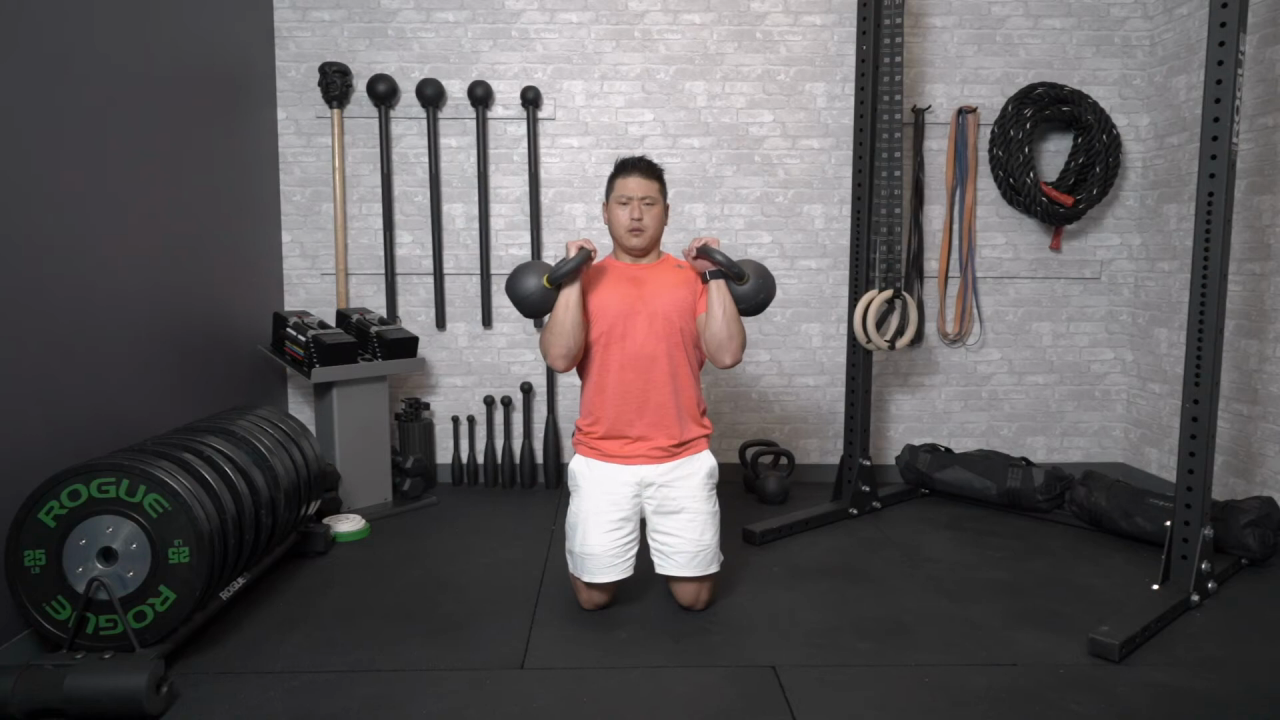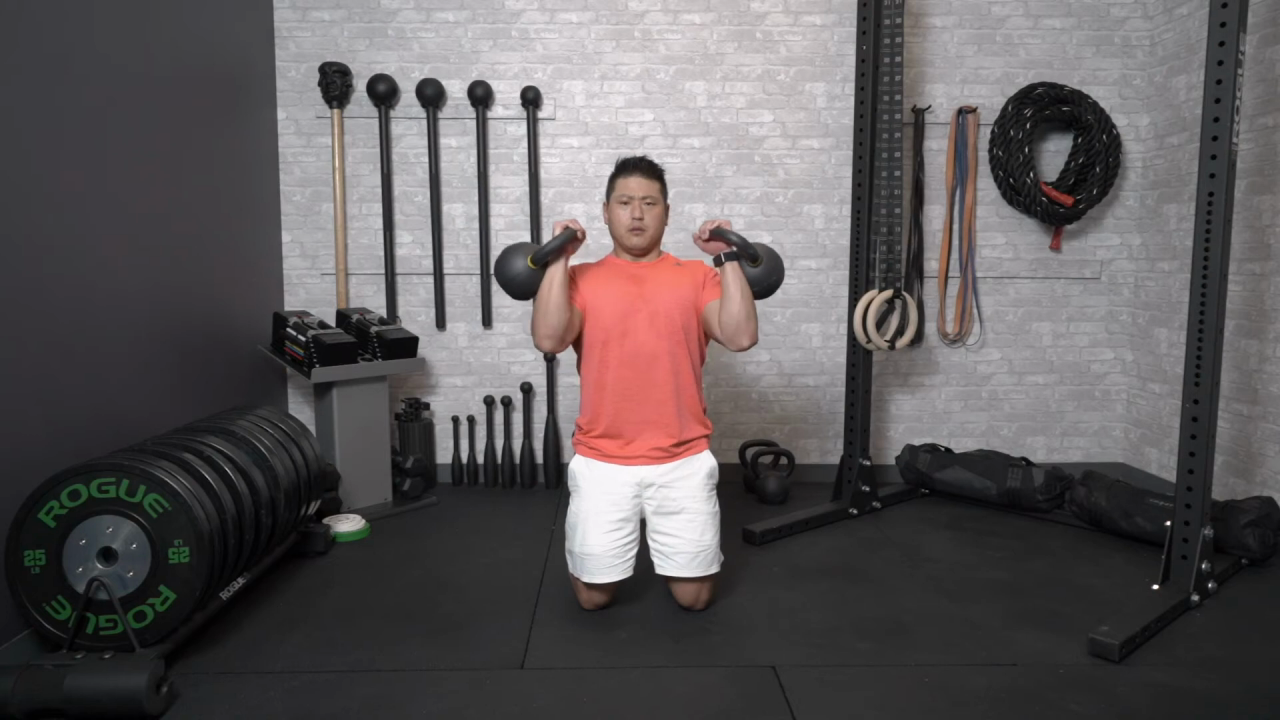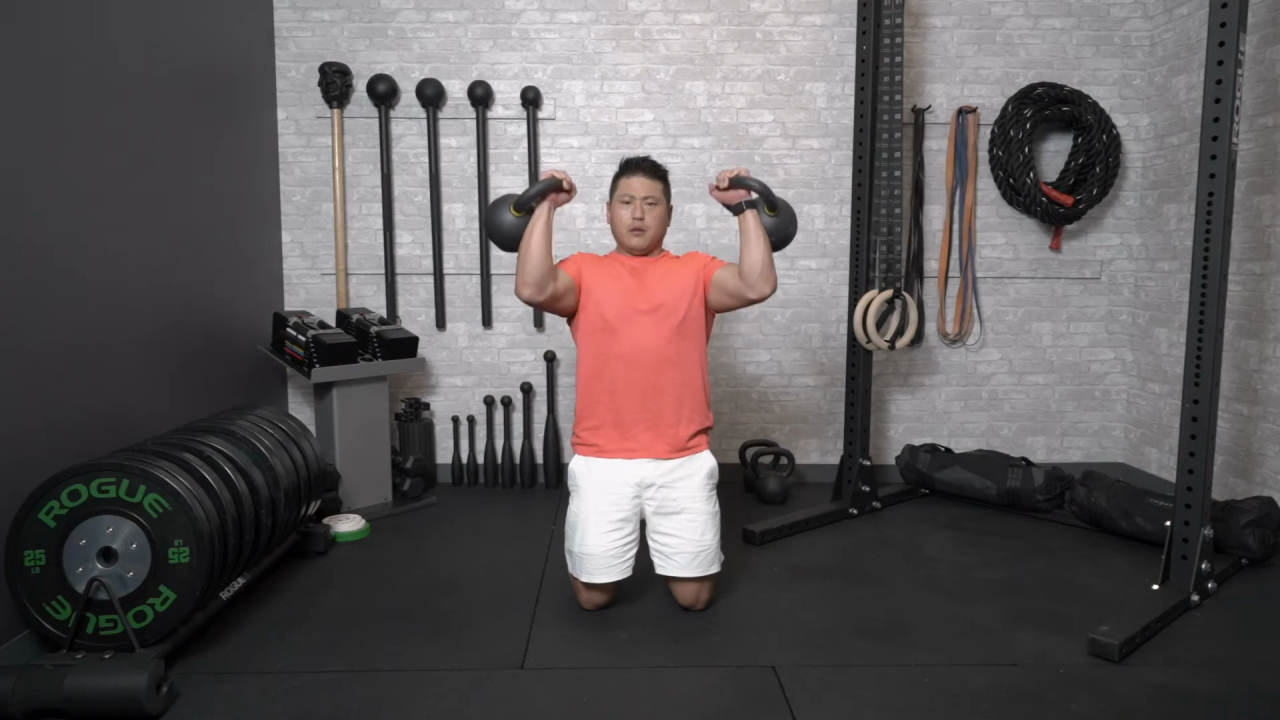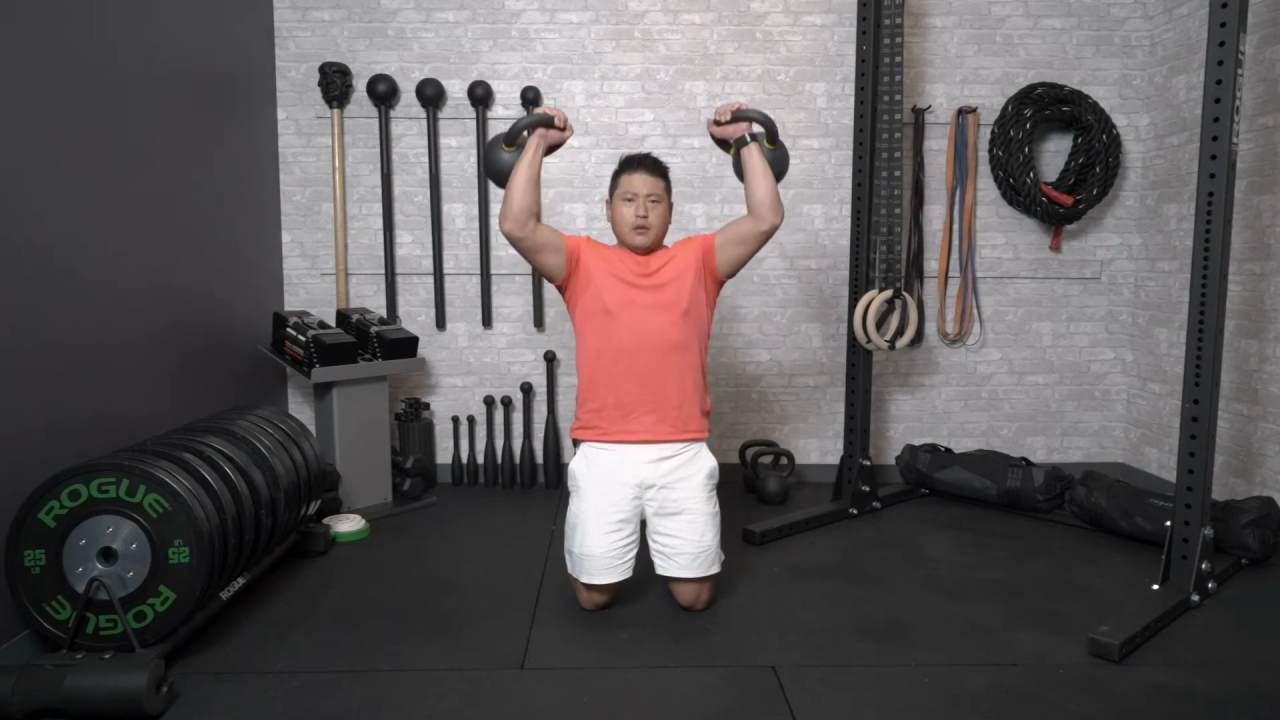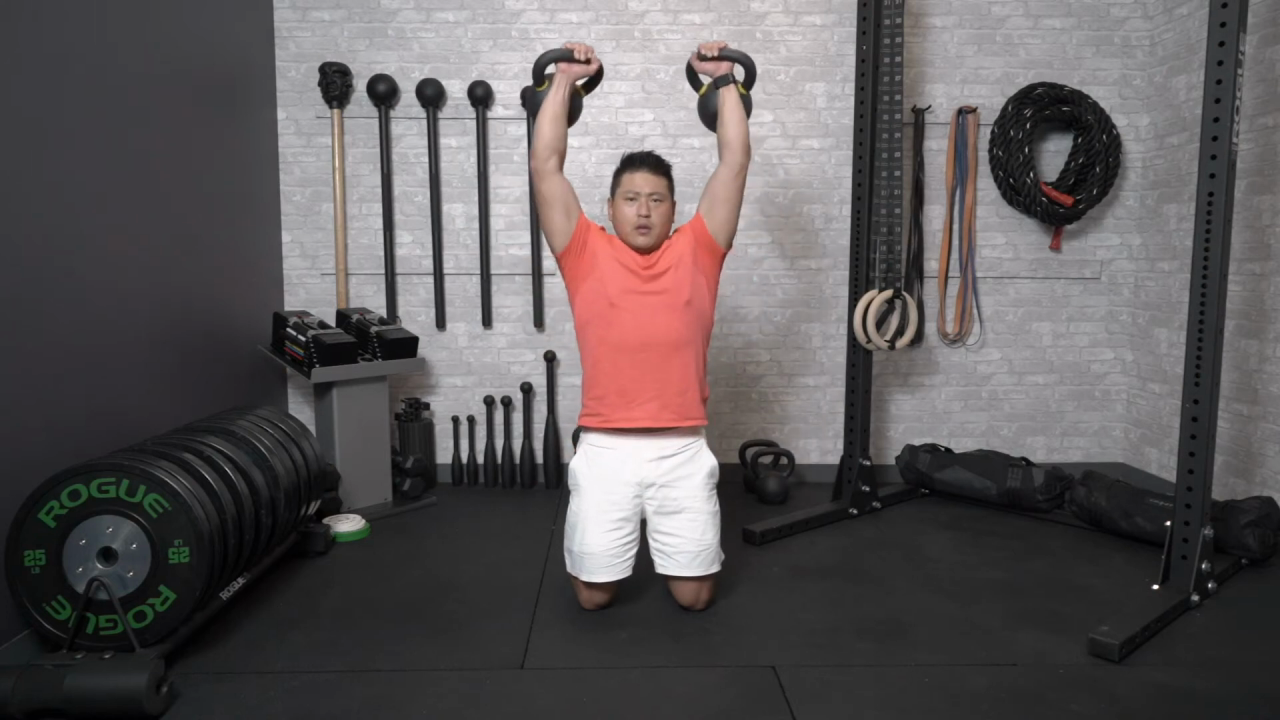
dt=0.7s
person 1, frame 1
left shoulder: (693, 277)
right shoulder: (583, 279)
left elbow: (727, 354)
right elbow: (559, 357)
left wrist: (714, 274)
right wrist: (572, 277)
left hip: (683, 460)
right hip: (602, 461)
left knee: (694, 595)
right knee: (594, 595)
left ankle: (666, 544)
person 1, frame 2
left shoulder: (696, 276)
right shoulder: (582, 278)
left elbow: (742, 336)
right elbow: (548, 339)
left wrist: (727, 257)
right wrist: (558, 258)
left hip: (683, 461)
right hip: (602, 462)
left knee: (694, 594)
right knee: (594, 593)
left ankle: (666, 545)
right ankle: (606, 549)
person 1, frame 3
left shoulder: (696, 270)
right shoulder: (584, 270)
left elbow: (758, 285)
right elbow: (532, 289)
left wrist: (744, 206)
right wrist: (545, 207)
left hip: (682, 460)
right hip: (602, 460)
left knee: (694, 593)
right knee: (594, 593)
left ankle: (667, 545)
right ankle: (617, 544)
person 1, frame 4
left shoulder: (697, 261)
right shoulder: (584, 263)
left elbow: (767, 218)
right elbow: (516, 225)
left wrist: (744, 140)
right wrist: (537, 142)
left hip: (682, 454)
right hip: (604, 453)
left knee: (695, 593)
right knee: (594, 593)
left ankle: (668, 546)
right ankle: (595, 552)
person 1, frame 5
left shoulder: (696, 252)
right shoulder: (587, 254)
left elbow: (735, 160)
right elbow: (545, 163)
left wrist: (724, 79)
right wrist: (564, 80)
left hip: (682, 450)
right hip: (606, 449)
left knee: (695, 593)
right knee: (594, 594)
left ankle: (666, 538)
right ankle: (613, 543)
